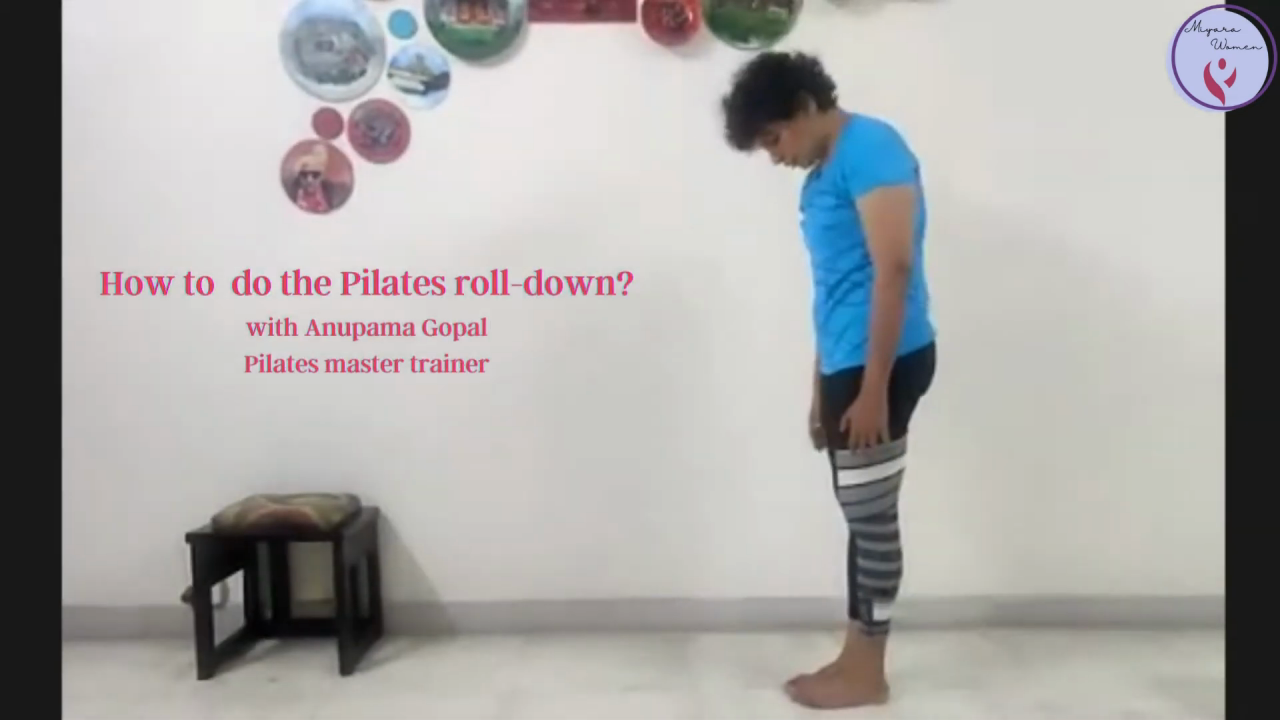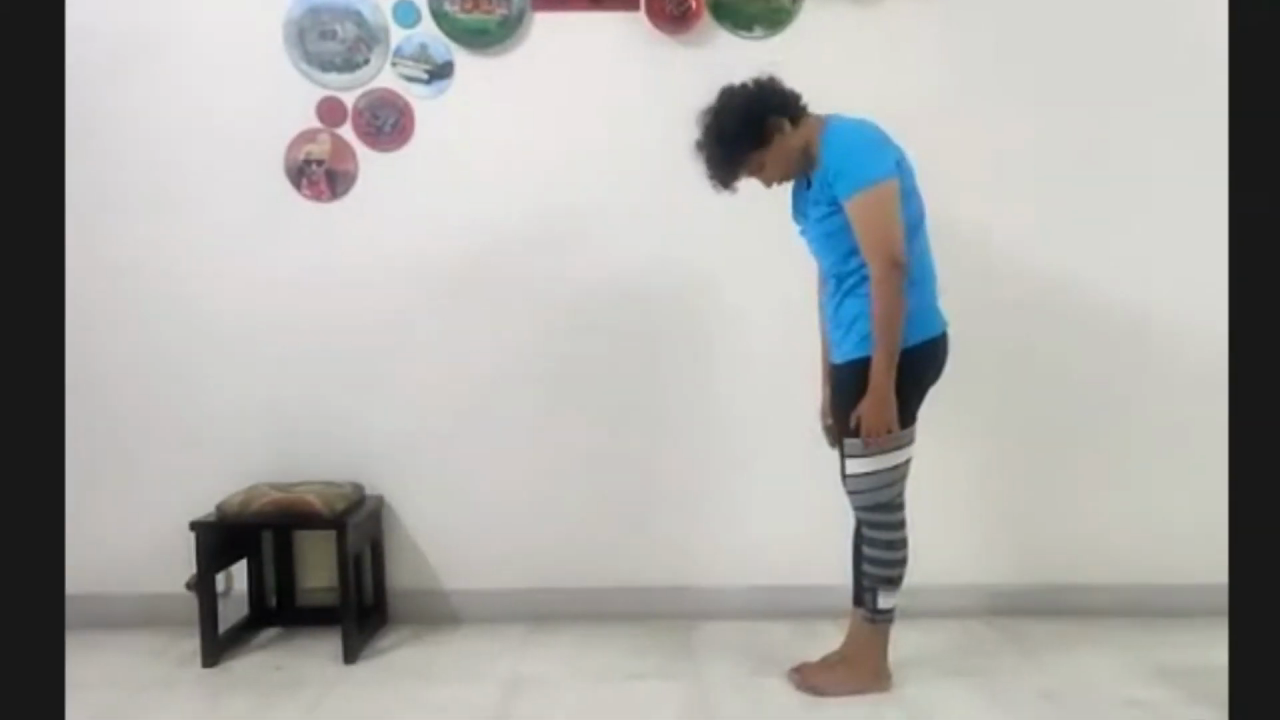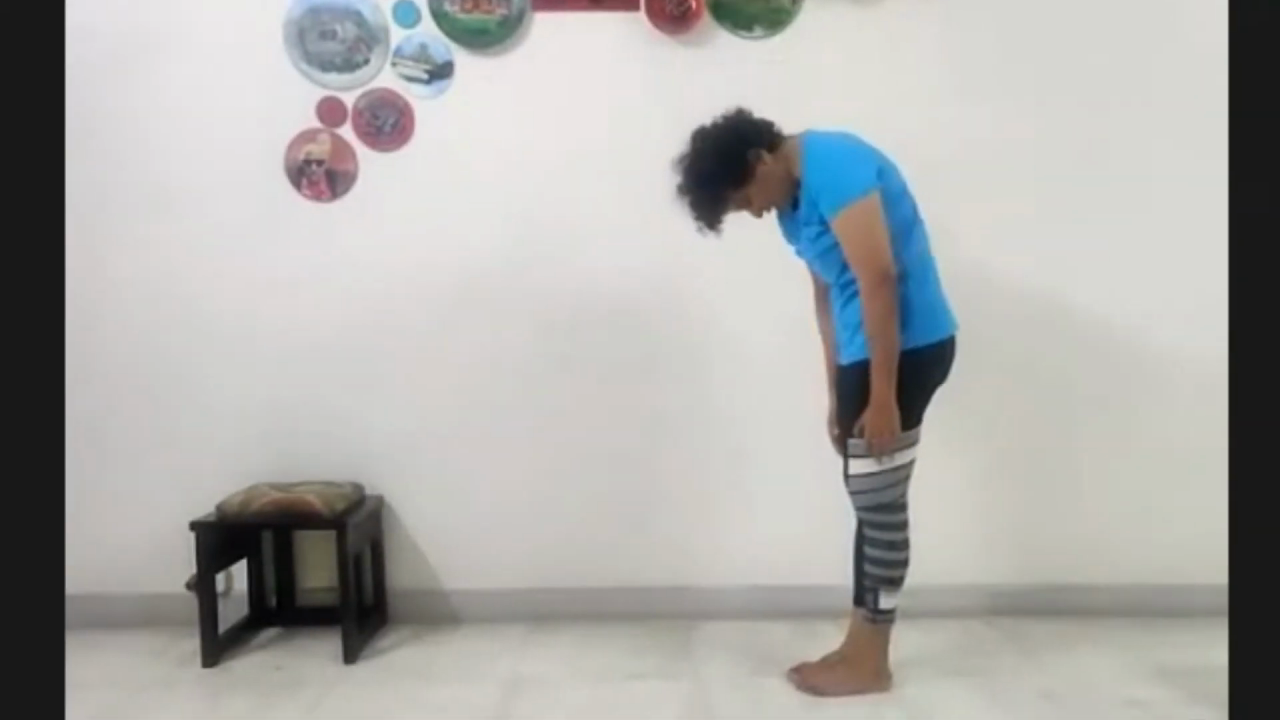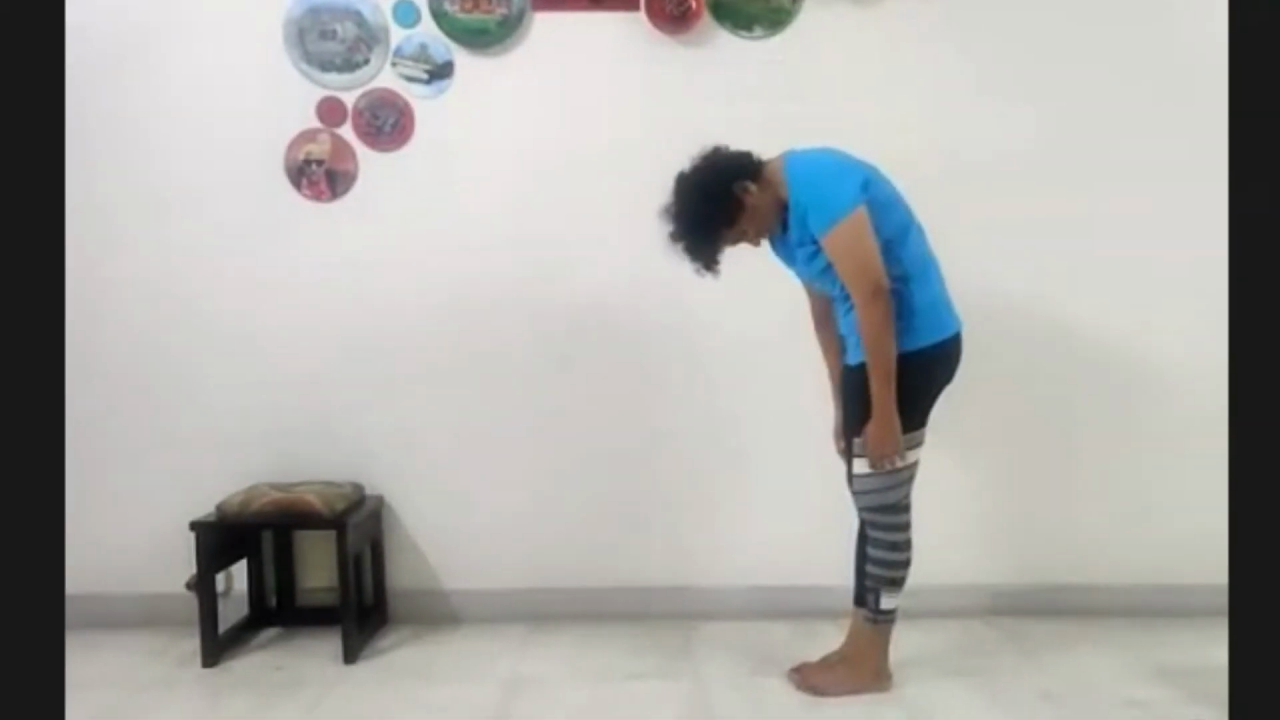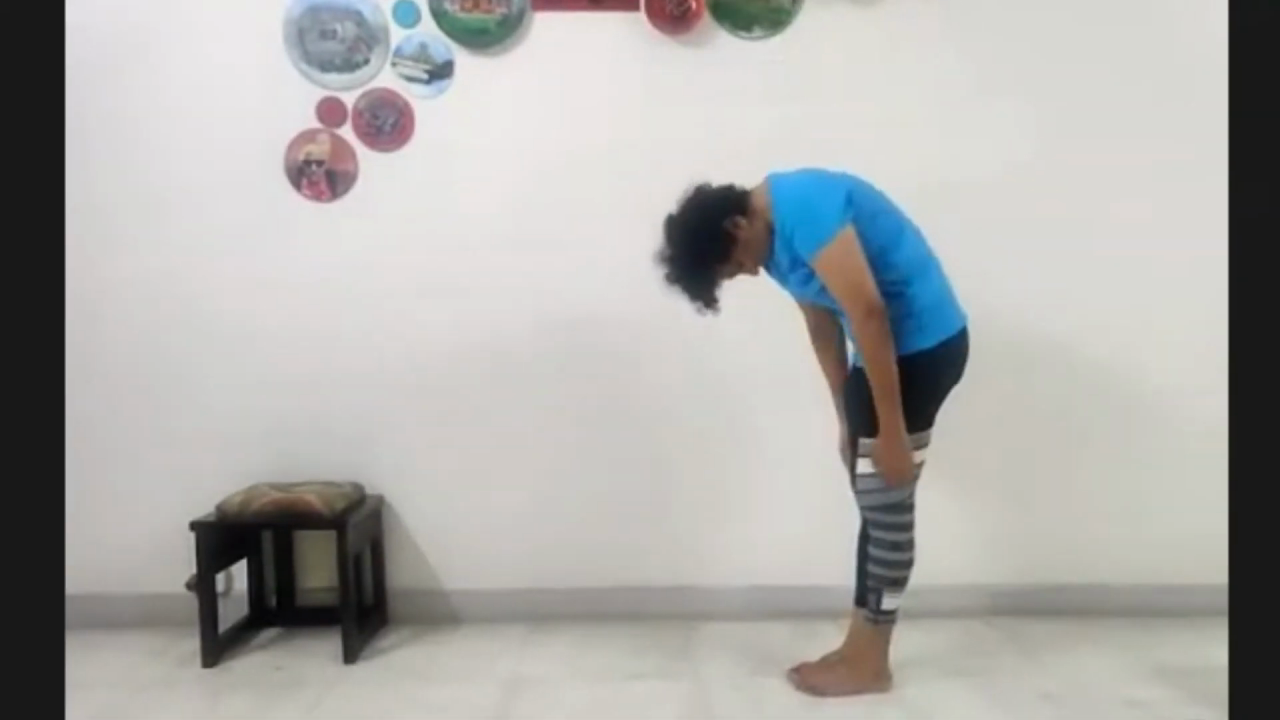
dt=0.3s
person 1, frame 1
left shoulder: (871, 149)
right shoulder: (823, 176)
left elbow: (893, 271)
left wrist: (874, 390)
right wrist: (821, 387)
left hip: (883, 364)
right hip: (847, 364)
left knee: (871, 515)
right knee: (862, 513)
left ankle: (866, 674)
right ankle: (855, 659)
person 1, frame 2
left shoulder: (853, 148)
right shoulder: (809, 183)
left elbow: (889, 268)
left wrist: (882, 386)
right wrist: (832, 383)
left hip: (895, 352)
right hip: (858, 354)
left knee: (877, 505)
right knee: (867, 503)
left ankle: (869, 662)
right ankle: (858, 647)
person 1, frame 3
left shoulder: (833, 165)
right shoulder: (795, 201)
left elbow: (879, 280)
left wrist: (882, 398)
right wrist: (838, 395)
left hip: (906, 346)
right hip: (865, 351)
left knee: (879, 504)
right knee: (871, 501)
left ankle: (869, 663)
right ankle: (859, 647)
person 1, frame 4
left shoulder: (818, 184)
right shoulder: (785, 216)
left elbow: (874, 294)
left wrist: (883, 411)
right wrist: (842, 405)
left hip: (913, 346)
right hip: (877, 350)
left knee: (882, 505)
right knee: (872, 503)
left ankle: (870, 663)
right ankle: (859, 648)
person 1, frame 5
left shoulder: (801, 209)
right shoulder: (778, 236)
left elbow: (868, 313)
right elbow: (824, 324)
left wrist: (892, 430)
right wrist: (849, 420)
left hip: (922, 342)
right hip: (898, 342)
left knee: (886, 504)
right knee: (875, 500)
left ankle: (869, 664)
right ankle: (859, 648)
